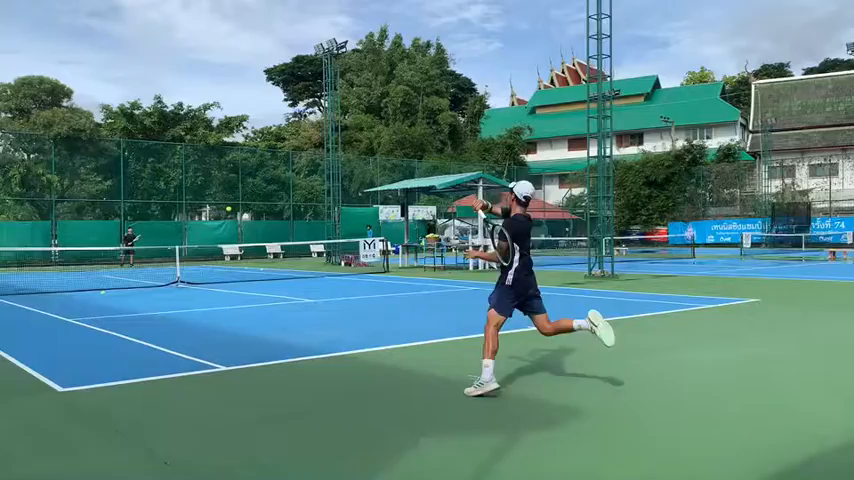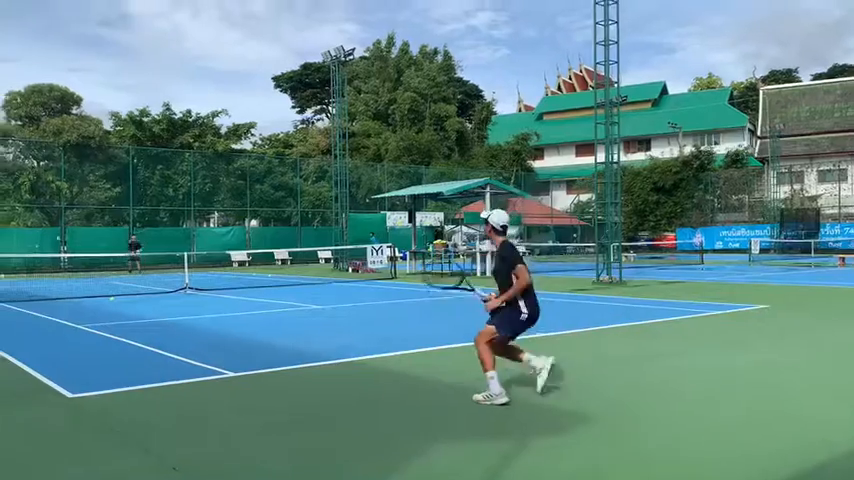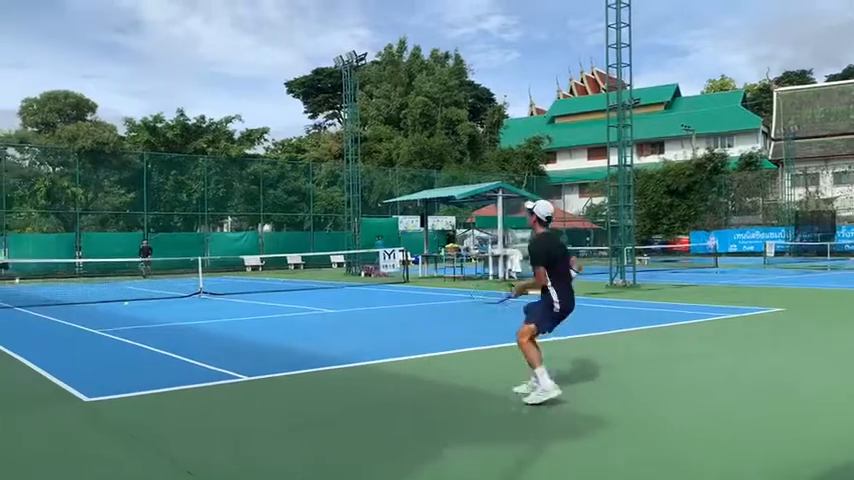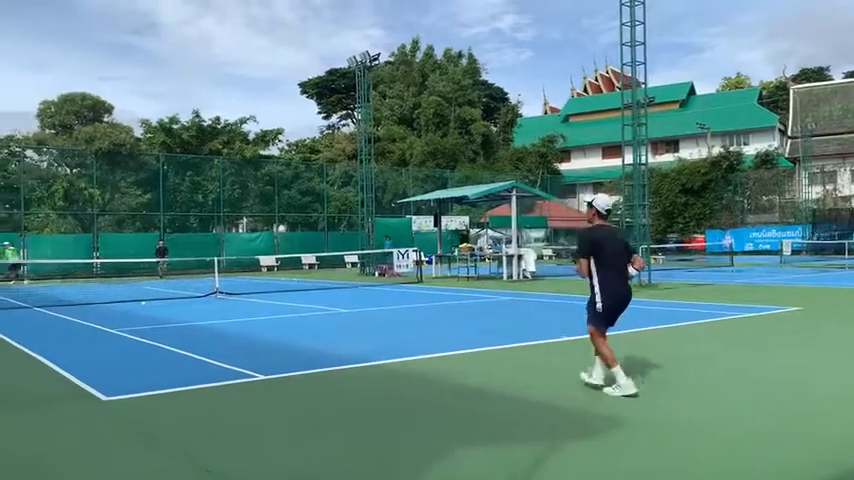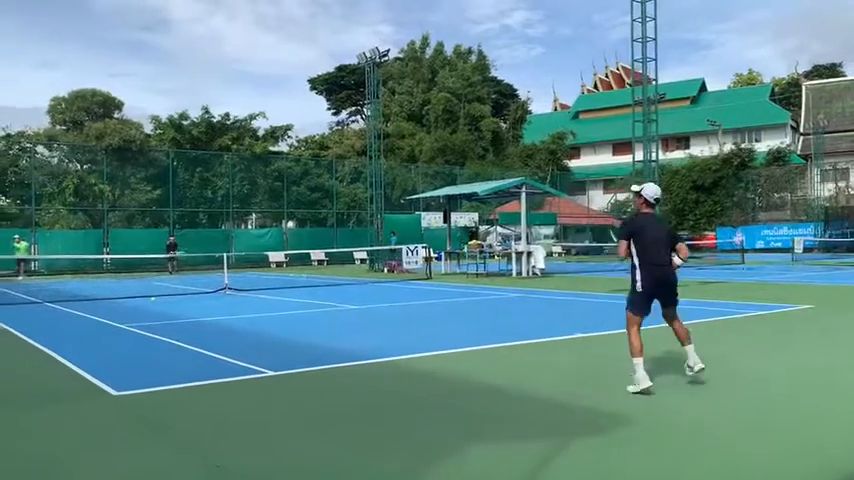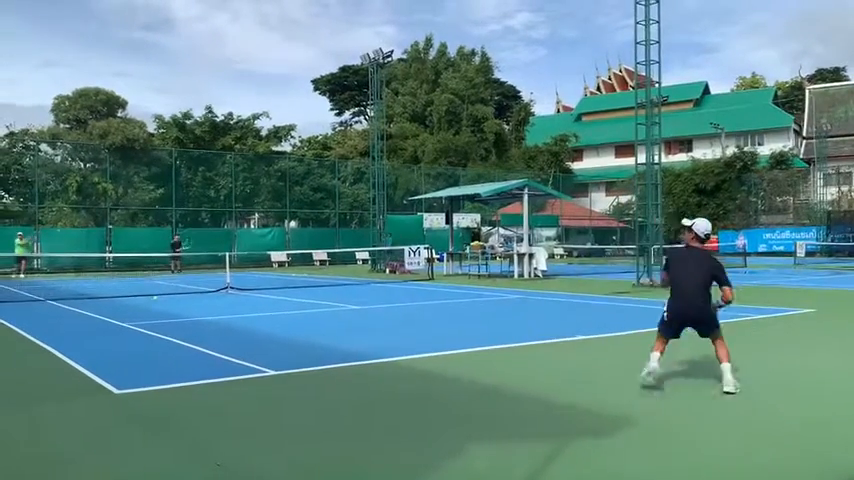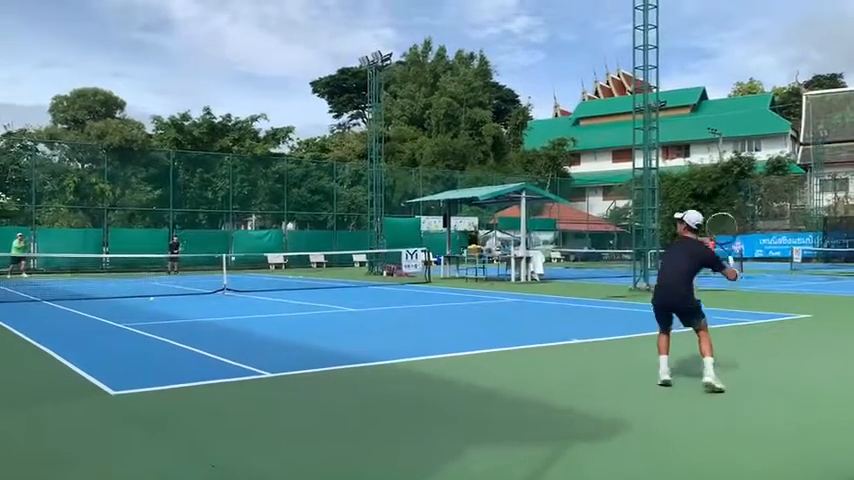
dt=0.3s
person 1, frame 1
left shoulder: (513, 223)
right shoulder: (525, 218)
left elbow: (499, 257)
right elbow: (500, 211)
left wrist: (476, 254)
right wrist: (486, 206)
left hip: (512, 282)
right hip: (527, 282)
left knee: (491, 326)
right knee: (547, 328)
left ankle: (486, 380)
right ankle: (589, 322)
person 1, frame 2
left shoulder: (506, 251)
right shoulder: (502, 250)
left elbow: (525, 280)
left wrist: (500, 299)
right wrist: (497, 298)
left hip: (523, 309)
right hip: (519, 308)
left knee: (482, 340)
right knee: (496, 345)
left ankle: (496, 392)
right ankle: (538, 362)
person 1, frame 3
left shoulder: (537, 243)
right shoulder: (556, 240)
left elbow: (541, 280)
right elbow: (573, 266)
left wrist: (521, 287)
left hip: (555, 301)
right hip: (564, 299)
left knee: (523, 337)
right knee: (529, 337)
left ankle: (546, 386)
right ankle: (537, 383)
person 1, frame 4
left shoulder: (587, 235)
right shoulder: (618, 235)
left elbow: (584, 272)
right elbow: (639, 264)
left wrist: (579, 268)
left hip: (605, 295)
right hip: (624, 294)
left knee: (596, 336)
right knee: (598, 332)
left ankle: (624, 383)
right ankle: (597, 375)
person 1, frame 5
left shoulder: (630, 222)
right shoulder: (665, 225)
left elbow: (622, 254)
right elbow: (684, 254)
left wrist: (630, 250)
left hip: (644, 281)
right hip: (668, 280)
left knee: (632, 326)
right knee: (673, 320)
left ankle: (640, 377)
right ankle: (693, 360)
person 1, frame 6
left shoulder: (674, 254)
right shoulder: (713, 262)
left elbow: (665, 281)
right elbow: (728, 296)
right wrist: (717, 305)
left hip: (676, 310)
right hip: (703, 312)
left knee: (661, 339)
right knee: (718, 340)
left ankle: (653, 366)
right ankle: (728, 380)
person 1, frame 7
left shoulder: (673, 244)
right shoulder: (704, 251)
right elbow: (731, 276)
right wrist: (732, 267)
left hip: (660, 297)
right hip: (683, 298)
left knee: (664, 332)
right knee: (702, 333)
left ankle: (664, 371)
right ankle: (710, 375)
